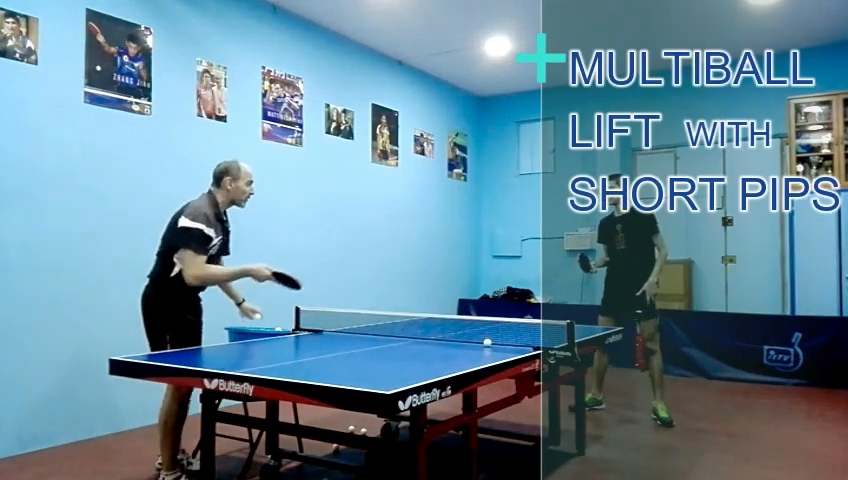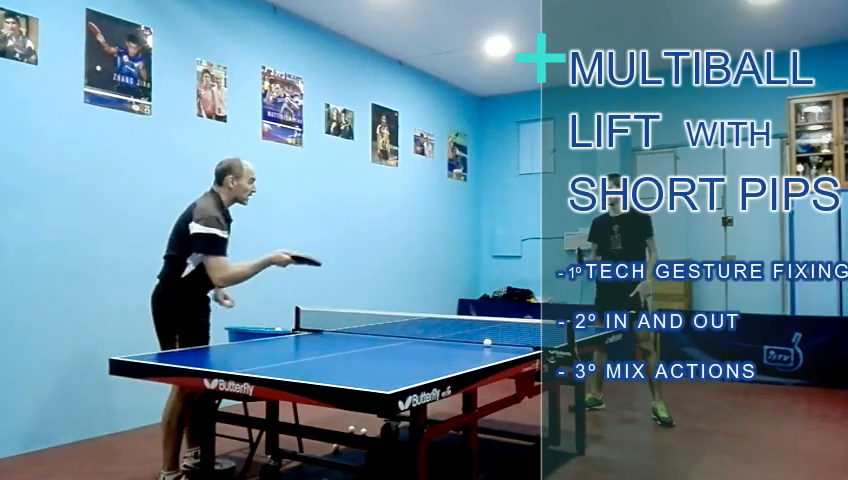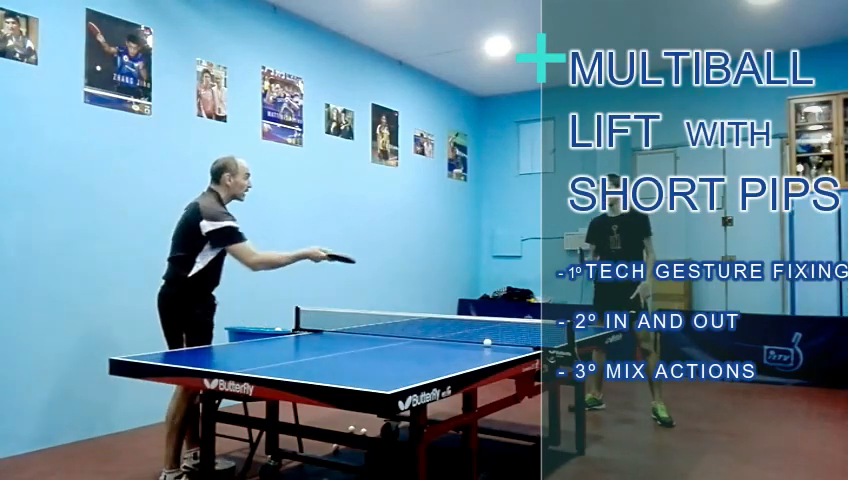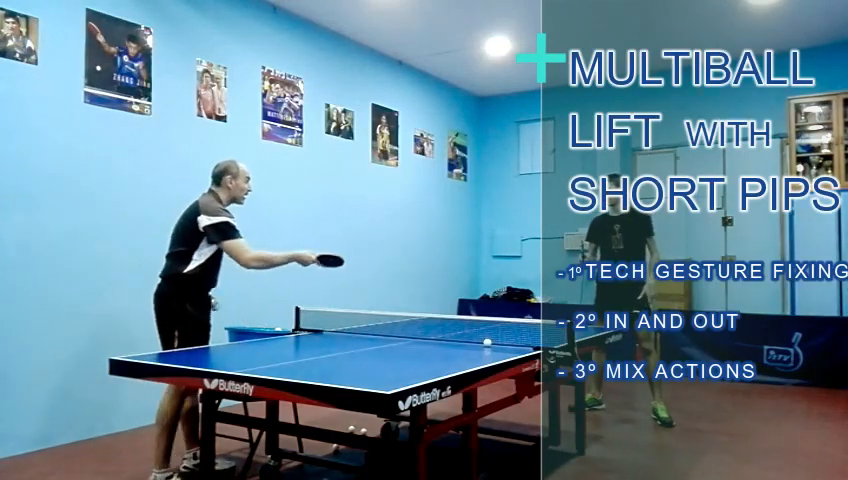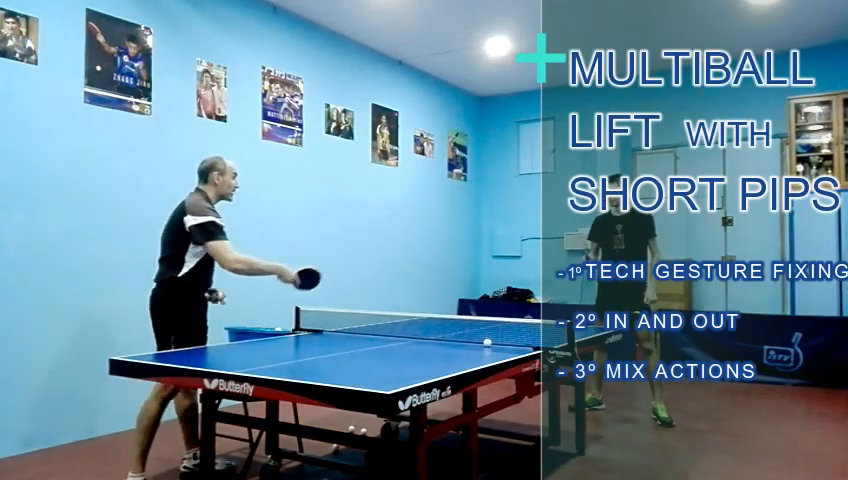
dt=0.3s
person 1, frame 1
left shoulder: (220, 219)
right shoulder: (198, 215)
right elbow: (194, 274)
left wrist: (239, 301)
right wrist: (248, 271)
left hip: (186, 304)
right hip: (165, 304)
left knee: (185, 381)
right knee: (179, 385)
person 1, frame 2
left shoulder: (216, 211)
right shoulder: (208, 216)
right elbow: (222, 275)
left wrist: (216, 291)
right wrist: (269, 260)
left hip: (191, 303)
right hip: (176, 305)
right knee: (184, 385)
left ankle: (194, 454)
person 1, frame 3
left shoulder: (206, 207)
right shoulder: (213, 213)
right elbow: (255, 260)
right wrist: (304, 254)
left hip: (193, 301)
right hip: (182, 303)
right knee: (188, 384)
person 1, frame 4
left shoulder: (209, 210)
right shoulder: (212, 211)
right elbow: (248, 259)
left wrist: (204, 294)
right wrist: (296, 256)
left hip: (190, 301)
right hip: (178, 302)
right knee: (179, 384)
person 1, frame 5
left shoulder: (198, 208)
right shoulder: (199, 210)
right elbow: (232, 262)
left wrist: (206, 289)
right wrist: (278, 270)
left hip: (187, 304)
right hip: (174, 306)
right knee: (167, 385)
person 2, frame 1
left shoulder: (644, 216)
right shoulder: (605, 223)
left elbow: (662, 250)
left wrist: (652, 279)
right wrist: (594, 265)
left hip: (640, 289)
right hip: (613, 290)
left knee: (651, 345)
left ankle: (658, 404)
right ankle: (595, 395)
person 2, frame 2
left shoulder: (640, 218)
right shoulder: (599, 223)
left elbow: (653, 253)
left wrist: (646, 280)
left hip: (633, 290)
right hip: (606, 290)
left knee: (647, 346)
right knee: (600, 343)
left ankle: (657, 404)
right ankle: (595, 396)
person 2, frame 3
left shoulder: (638, 218)
right shoulder: (597, 223)
left elbow: (650, 253)
left wrist: (646, 281)
left hip: (632, 290)
right hip: (605, 291)
left knee: (647, 345)
right knee: (598, 343)
left ankle: (657, 404)
right ankle: (595, 395)
person 2, frame 4
left shoulder: (640, 218)
right shoulder: (598, 223)
left elbow: (654, 252)
right elbow: (592, 254)
left wrist: (650, 280)
right wrist: (587, 260)
left hip: (635, 291)
right hip: (607, 291)
left knee: (648, 345)
right knee: (599, 343)
left ankle: (658, 404)
right ankle: (594, 396)
person 2, frame 5
left shoulder: (643, 219)
right shoulder: (600, 222)
left elbow: (655, 254)
right elbow: (593, 253)
left wrist: (651, 285)
right wrist: (590, 260)
left hip: (636, 291)
right hip: (608, 291)
left knee: (649, 345)
left ankle: (658, 404)
right ankle: (595, 395)
